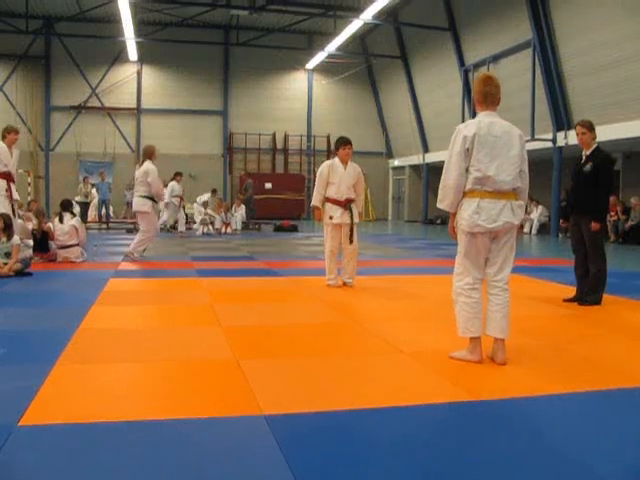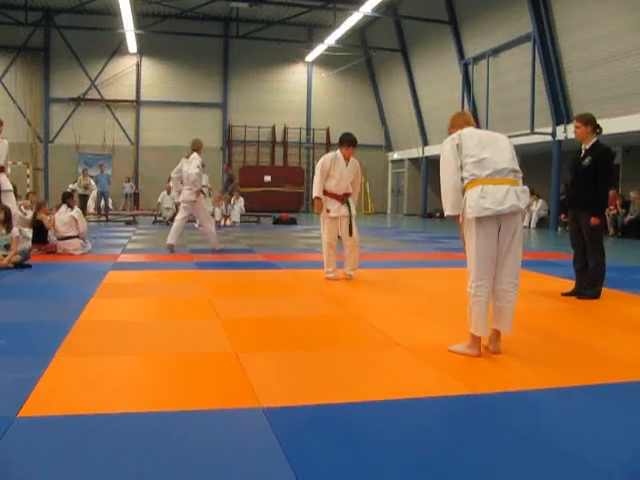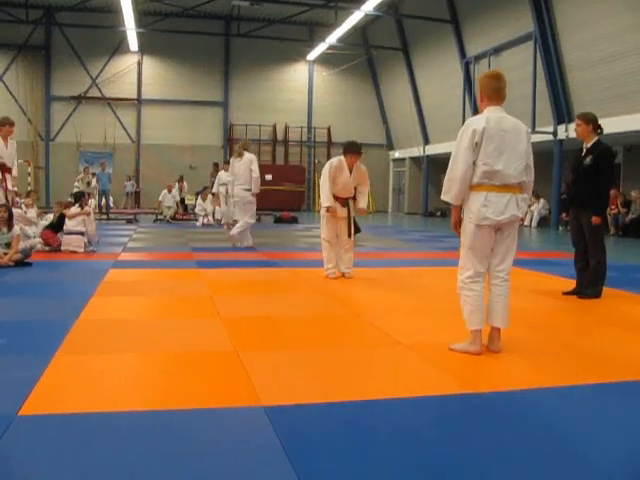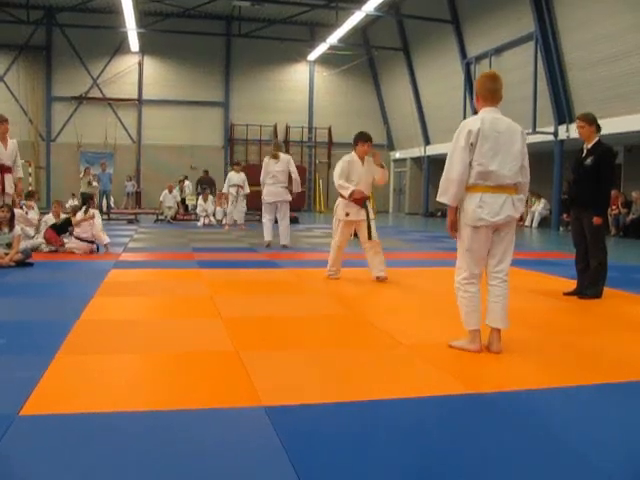
dt=0.7s
person 1, frame 1
left shoulder: (466, 130)
right shoulder: (515, 133)
left elbow: (454, 176)
right elbow: (523, 178)
left wrist: (452, 213)
right wrist: (517, 213)
left hip: (476, 209)
right hip: (506, 210)
left knee: (468, 280)
right knee: (499, 281)
left ankle: (474, 347)
right ankle: (499, 347)
person 1, frame 2
left shoulder: (453, 141)
right shoulder: (500, 138)
left elbow: (451, 181)
left wrist: (459, 219)
left hip: (481, 199)
right hip: (513, 196)
left knee: (480, 276)
right knee: (508, 275)
left ankle: (475, 341)
right ankle: (496, 338)
person 1, frame 3
left shoulder: (475, 125)
right shoulder: (521, 129)
left elbow: (460, 170)
right elbow: (528, 172)
left wrist: (455, 207)
right wrist: (520, 206)
left hip: (482, 203)
right hip: (510, 203)
left knee: (472, 273)
right knee: (501, 273)
left ankle: (475, 339)
right ankle: (495, 337)
person 1, frame 4
left shoulder: (471, 125)
right shoulder: (516, 130)
left elbow: (456, 170)
right elbow: (524, 173)
left wrist: (451, 207)
right wrist: (516, 206)
left hip: (478, 203)
right hip: (507, 204)
left knee: (469, 274)
right knee: (499, 274)
left ankle: (473, 337)
right ankle: (495, 338)
person 2, frame 1
left shoulder: (603, 158)
right shoulder: (580, 159)
left elbow: (605, 191)
left wrist: (599, 218)
right wrist: (568, 215)
left hip: (592, 216)
right hip: (577, 215)
left knee: (595, 256)
right knee: (580, 255)
left ankle: (594, 296)
right ankle: (581, 292)
person 2, frame 2
left shoulder: (602, 152)
right shoulder: (580, 153)
left elbow: (604, 186)
left wrist: (598, 213)
right wrist: (567, 209)
left hip: (591, 210)
right hip: (575, 210)
left knee: (593, 250)
right knee: (579, 250)
left ankle: (593, 289)
right ankle: (580, 286)
person 2, frame 3
left shoulder: (604, 151)
right shoulder: (581, 152)
left elbow: (606, 185)
left wrist: (599, 212)
right wrist: (568, 208)
left hip: (592, 210)
right hip: (577, 209)
left knee: (595, 250)
right knee: (580, 249)
left ankle: (593, 288)
right ankle: (581, 285)
person 2, frame 4
left shoulder: (605, 151)
right shoulder: (581, 152)
left elbow: (607, 185)
left wrist: (600, 213)
right wrist: (569, 208)
left hip: (593, 210)
right hip: (578, 209)
left knee: (596, 250)
right knee: (581, 249)
left ankle: (594, 289)
right ankle: (582, 285)
person 3, frame 1
left shoulder: (356, 169)
right shoulder: (328, 166)
left elbow: (360, 192)
right elbow: (320, 188)
left wrist: (358, 210)
right wrist: (317, 207)
left hip: (349, 210)
right hip: (332, 210)
left knee: (351, 246)
right knee: (332, 247)
left ankle: (348, 279)
right ankle: (332, 279)
person 3, frame 2
left shoulder: (355, 164)
right shoulder: (329, 159)
right elbow: (319, 178)
left wrist: (352, 204)
right wrist: (317, 198)
left hip: (346, 204)
right hip: (329, 203)
left knee: (351, 239)
right knee: (329, 240)
left ankle: (349, 271)
right ankle: (330, 273)
person 3, frame 3
left shoulder: (361, 169)
right shoulder: (333, 164)
left elbow: (363, 188)
right elbow: (325, 185)
left wrist: (362, 205)
right wrist: (329, 205)
left hip: (347, 205)
right hip: (331, 203)
left knee: (347, 238)
right knee: (328, 237)
left ankle: (346, 269)
right ankle: (330, 270)
person 3, frame 4
left shoulder: (371, 162)
right shoulder: (346, 161)
left elbow: (380, 181)
right elbow: (339, 181)
left wrist: (380, 165)
right wrist: (352, 191)
left hip: (364, 206)
right hip: (347, 205)
left knee: (372, 240)
right knee: (339, 241)
left ankle: (379, 272)
right ankle: (332, 271)
